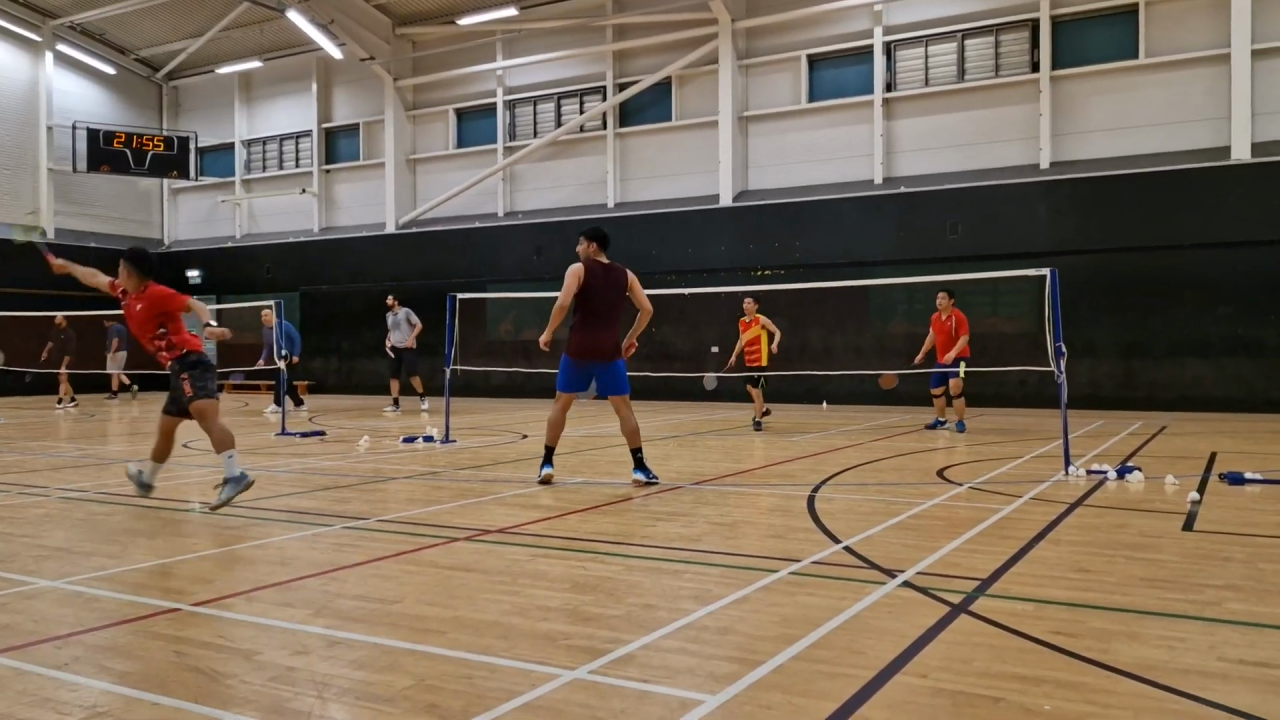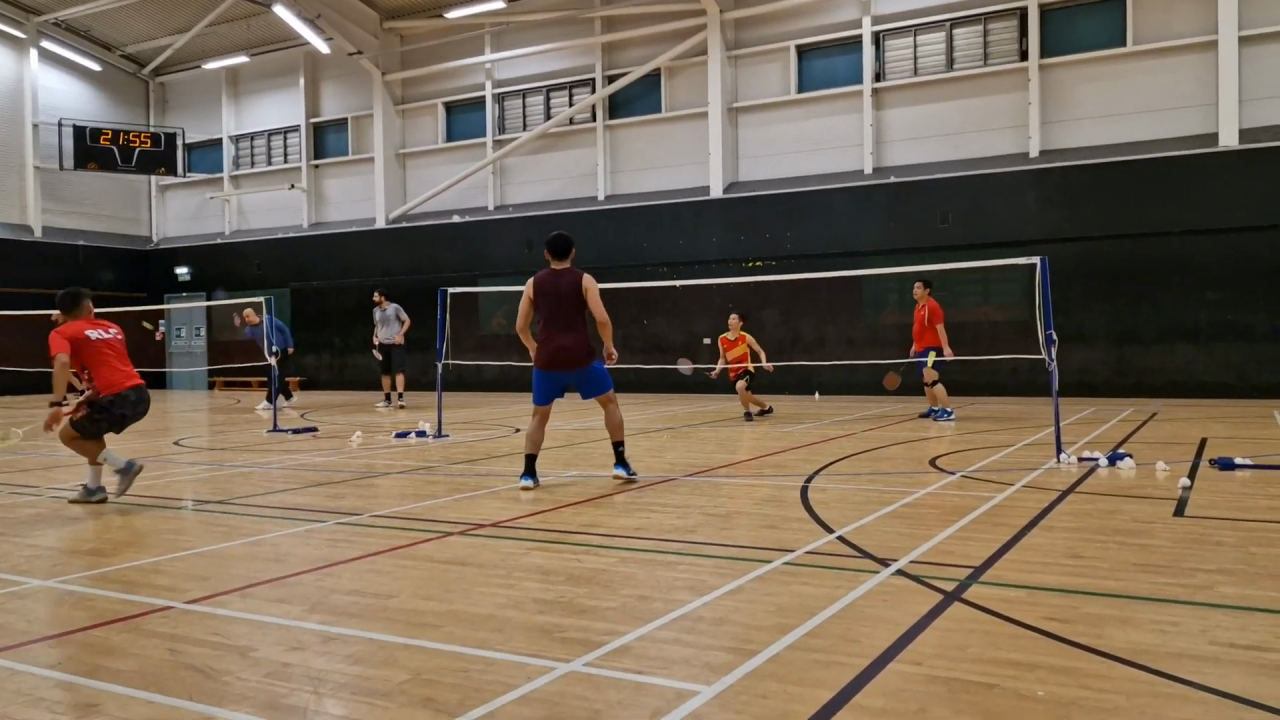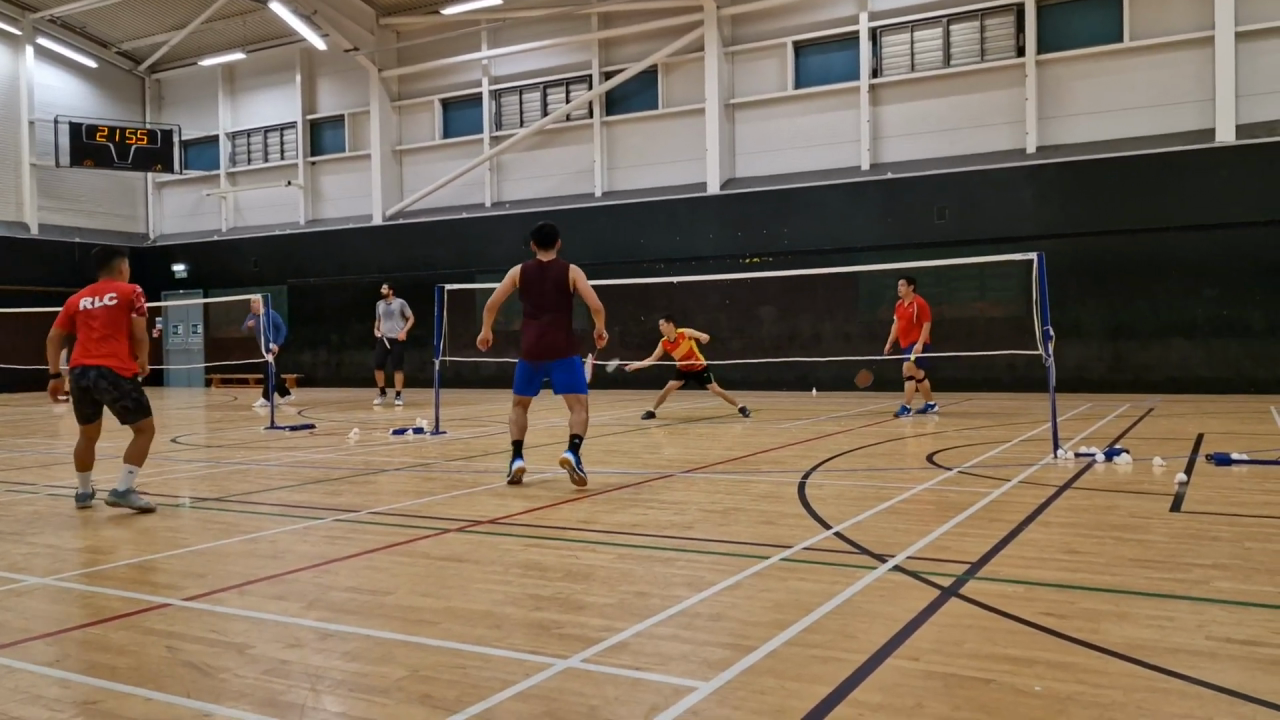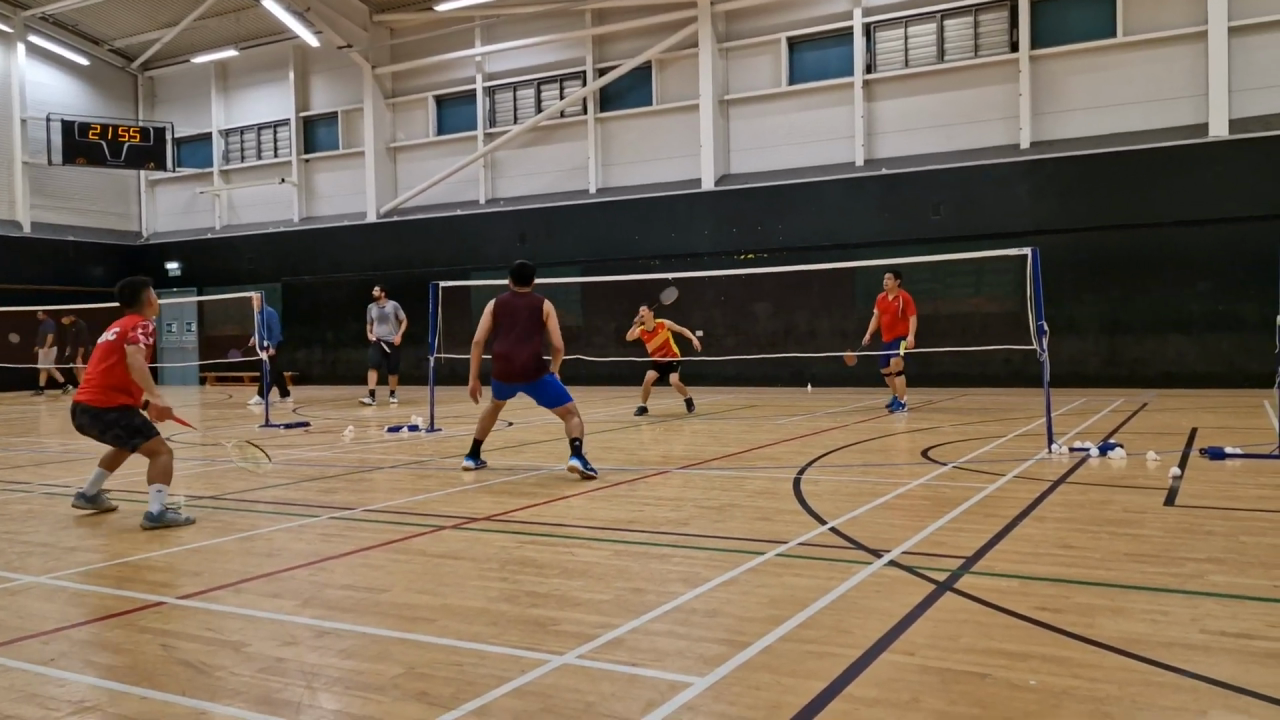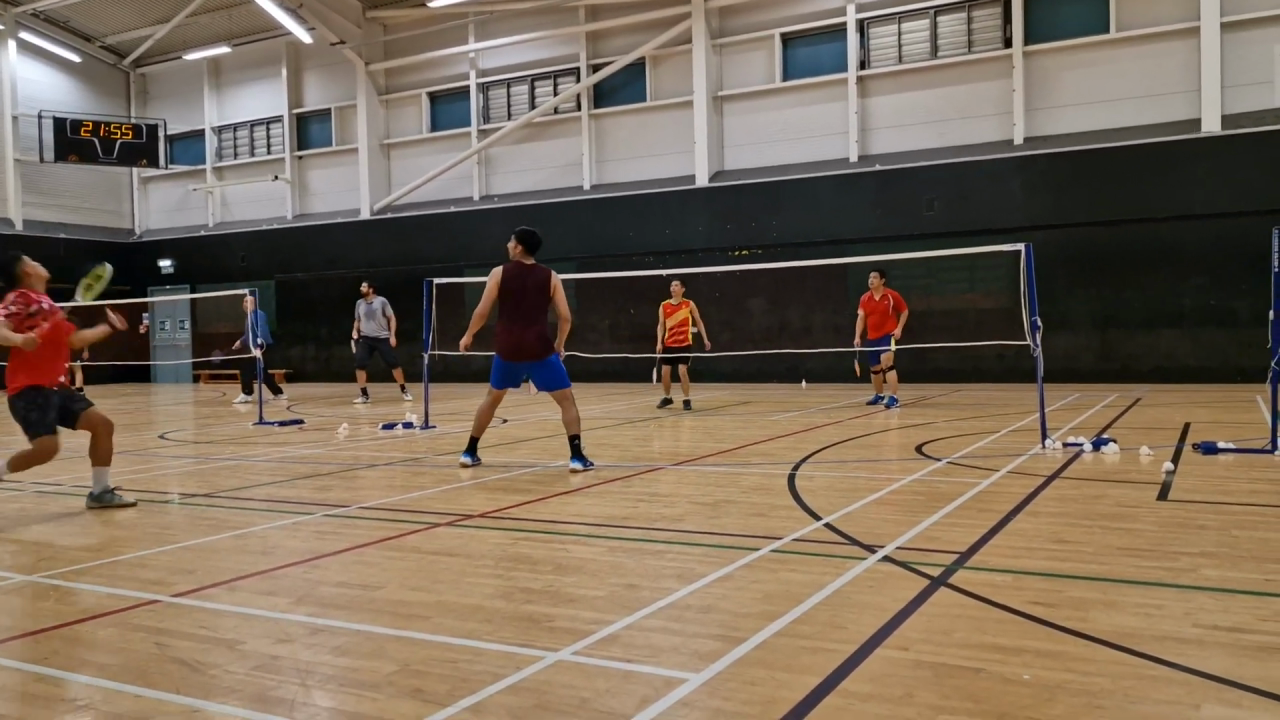
dt=0.4s
person 1, frame 1
left shoulder: (156, 294)
right shoulder: (126, 294)
left elbow: (195, 305)
right elbow: (96, 278)
left wrist: (208, 326)
right wrist: (66, 266)
left hip: (190, 363)
right hip: (181, 368)
left knee: (209, 418)
right knee: (166, 428)
left ankle: (235, 477)
right ankle: (146, 478)
person 1, frame 2
left shoulder: (61, 333)
right shoulder: (112, 329)
left elbow: (62, 363)
left wrist: (57, 404)
right wrist: (90, 398)
left hip: (118, 398)
right hip: (140, 395)
left knee: (68, 434)
right knee: (93, 432)
left ankle: (124, 466)
right ankle: (94, 488)
person 1, frame 3
left shoulder: (77, 299)
right shoulder: (131, 292)
left elbow: (53, 339)
right elbow: (140, 337)
left wrist: (55, 376)
right wrist: (142, 364)
left hip: (80, 373)
right hip: (114, 373)
left knee: (88, 435)
right knee: (145, 429)
left ankle: (83, 493)
right ankle: (123, 490)
person 1, frame 4
left shoulder: (116, 329)
right shoulder: (141, 325)
right elbow: (135, 362)
left wrist: (144, 405)
right wrist: (154, 398)
left hip: (85, 408)
right hip: (105, 407)
left knee: (130, 441)
right knee: (161, 452)
left ankle: (89, 494)
right ankle: (157, 511)
person 1, frame 5
left shoulder: (49, 305)
left elbow: (75, 340)
left wrist: (109, 327)
left hip: (56, 387)
right hip: (29, 389)
left knee: (103, 425)
right knee: (46, 449)
left ankle: (101, 491)
person 2, frame 1
left shoulder: (577, 270)
right shoulder: (625, 275)
left elbow: (563, 304)
right elbow: (647, 309)
left wrist: (547, 334)
right wrist: (631, 338)
left hip: (577, 351)
right hip: (609, 352)
left knee: (561, 405)
right knee: (623, 409)
left ankle: (547, 463)
right ankle: (640, 468)
person 2, frame 2
left shoulder: (534, 283)
right shoulder: (585, 280)
left elbow: (521, 326)
right elbow: (601, 317)
left wrist: (533, 348)
right wrist: (609, 345)
left hip: (548, 361)
right hip: (581, 357)
left knee: (539, 416)
right knee: (610, 404)
left ankle: (529, 473)
right ankle: (621, 462)
person 2, frame 3
left shoulder: (519, 271)
right shoulder: (572, 271)
left elbow: (491, 305)
right elbow: (597, 307)
left wrist: (486, 331)
right wrist: (600, 330)
left hip: (531, 352)
right hip: (563, 352)
left knee: (519, 405)
right knee: (578, 408)
left ankle: (517, 458)
right ankle: (572, 452)
person 2, frame 4
left shoulder: (495, 304)
right shoulder: (544, 305)
left elbow: (478, 340)
right elbow: (557, 346)
left wrist: (473, 379)
right wrist: (553, 370)
left hip: (502, 370)
right hip: (533, 369)
left knee: (495, 405)
right knee: (571, 415)
left ankle: (472, 456)
right ankle: (577, 457)
person 2, frame 5
left shoulder: (499, 273)
right shoulder: (551, 277)
left elbow: (482, 312)
right elbow: (565, 317)
left wrist: (468, 336)
right wrist: (560, 343)
left hip: (508, 350)
right hip: (541, 350)
left knee: (492, 398)
right knee: (567, 400)
left ankle: (469, 452)
right ankle: (577, 456)
